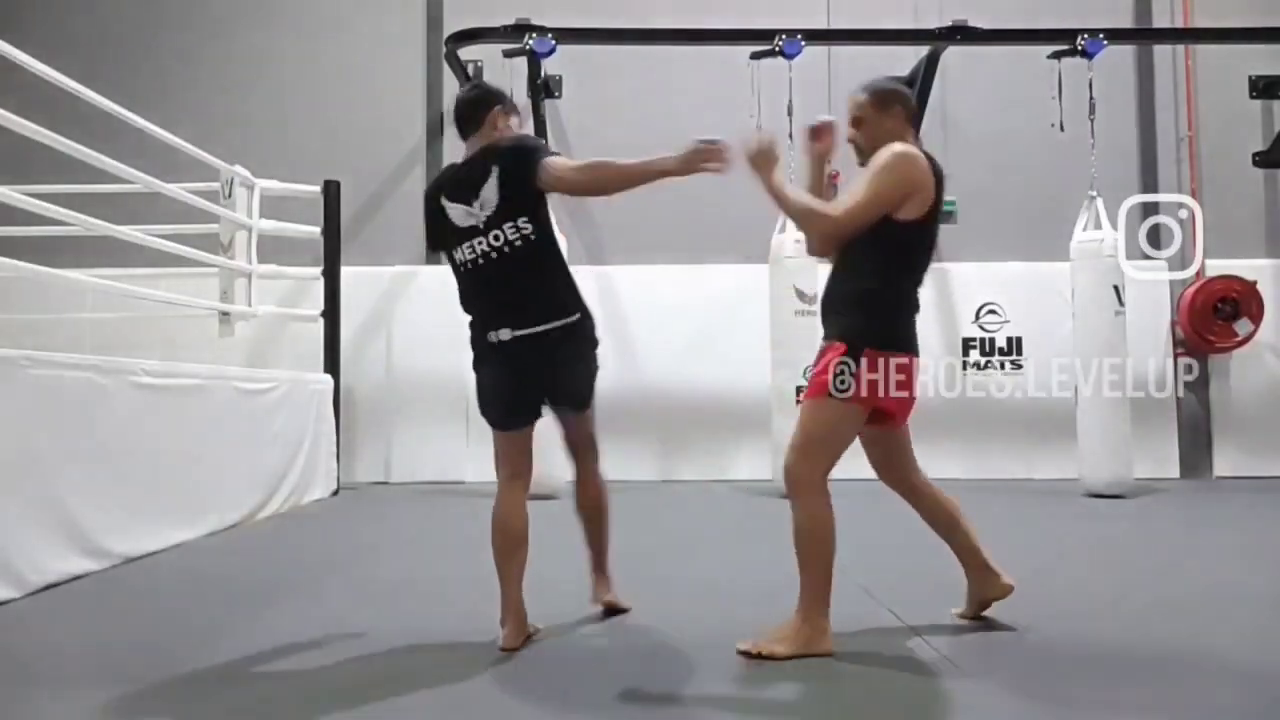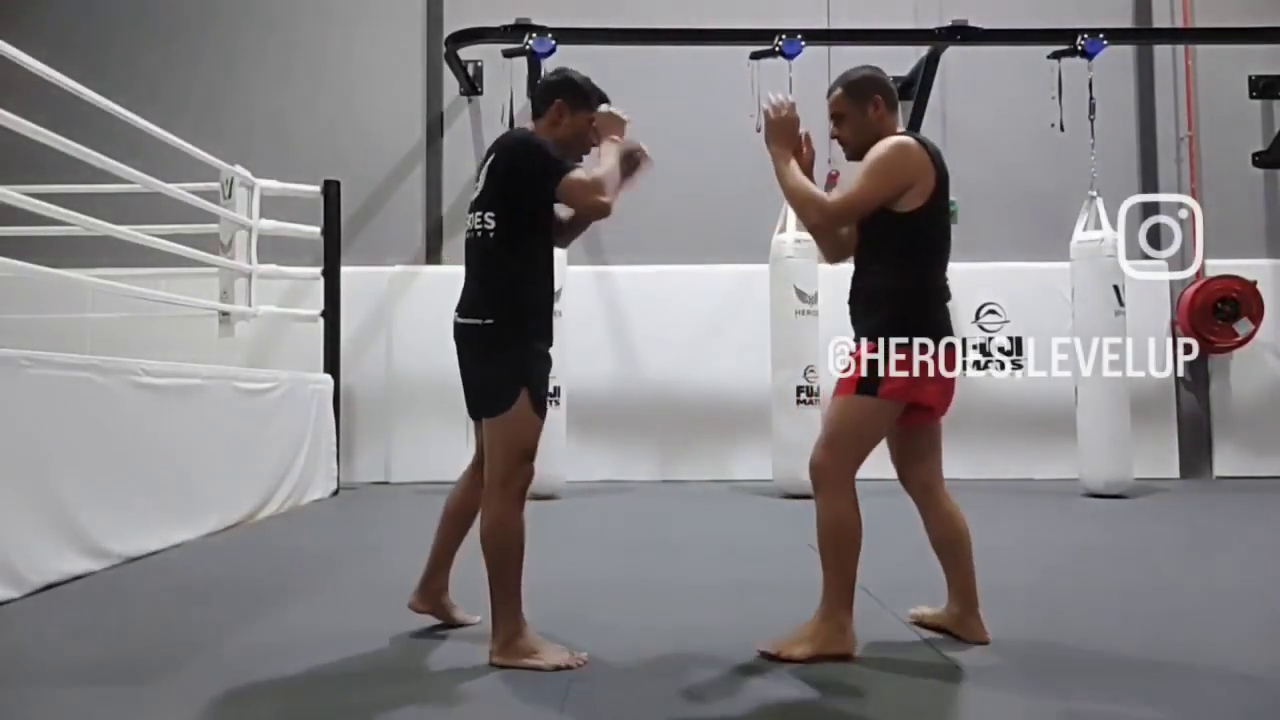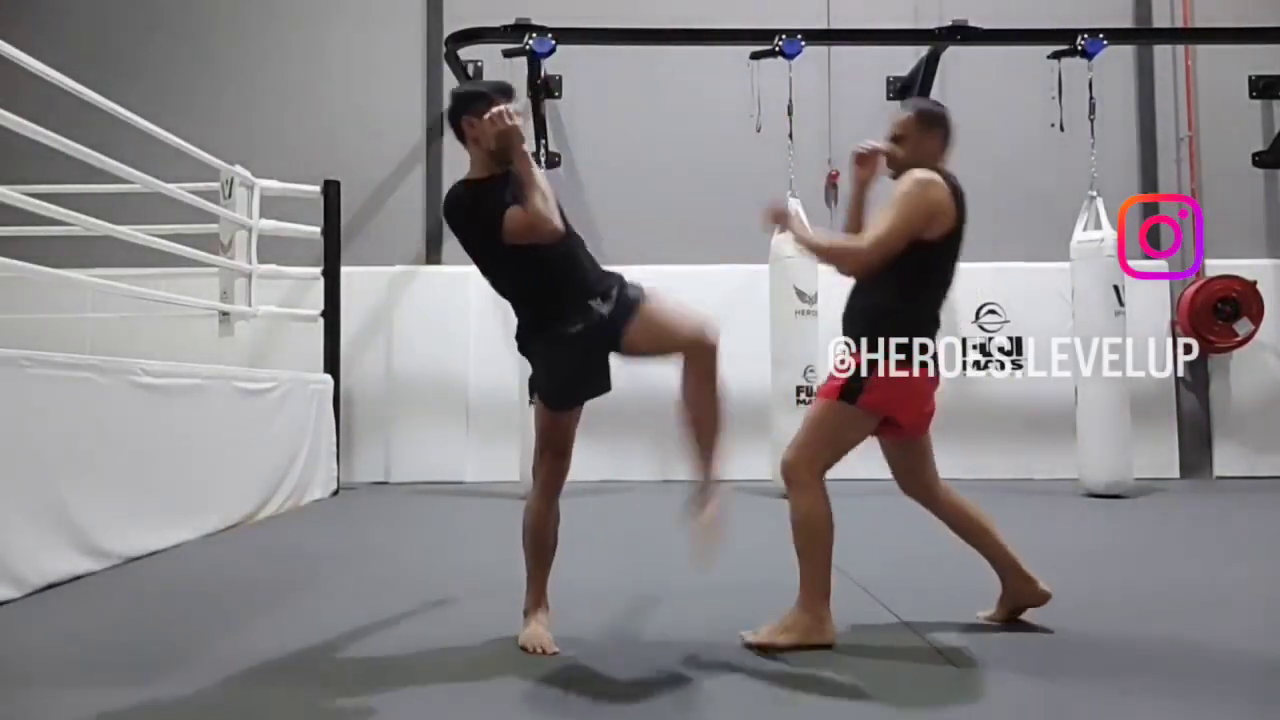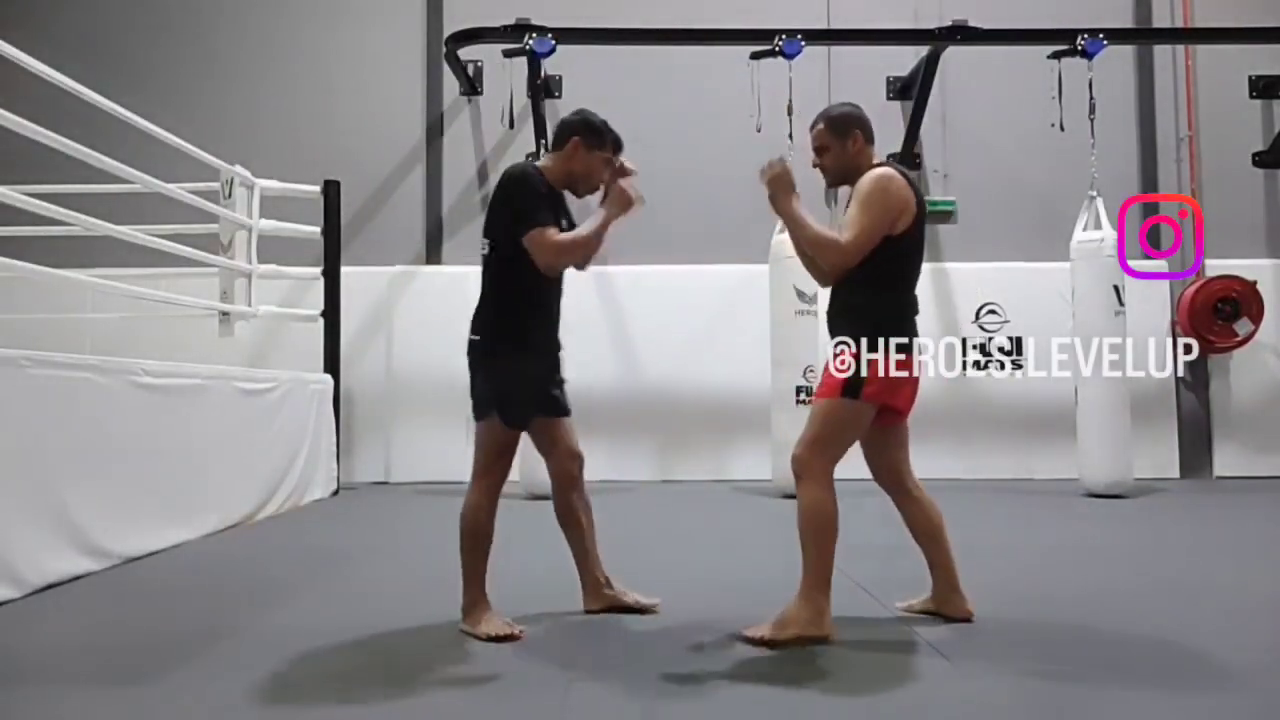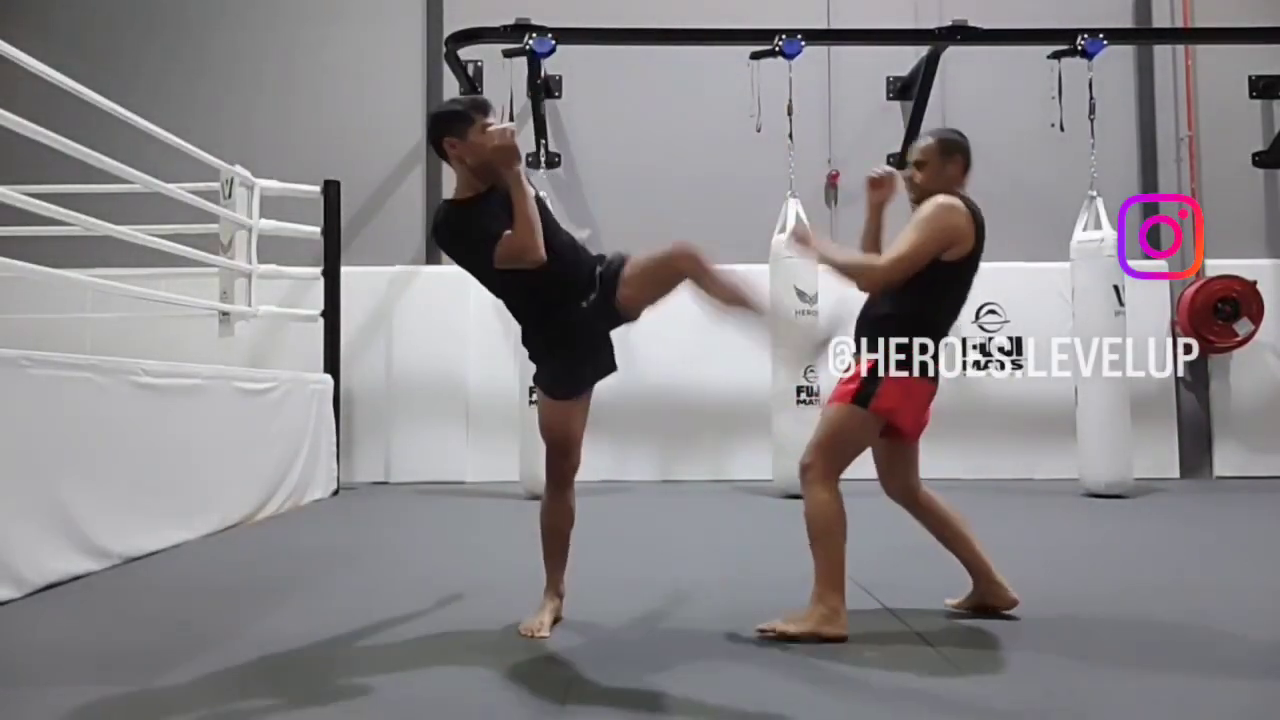
dt=1s
person 1, frame 1
left shoulder: (437, 194)
right shoulder: (514, 154)
right elbow: (579, 179)
right wrist: (674, 165)
left hip: (496, 350)
right hip: (561, 328)
left knee: (513, 483)
right knee: (585, 462)
left ankle: (514, 620)
right ankle: (602, 581)
person 1, frame 2
left shoulder: (512, 155)
right shoulder: (526, 149)
left elbow: (561, 231)
right elbow: (597, 200)
left wrist: (621, 169)
right wrist: (613, 142)
left hip: (491, 328)
right hip: (507, 334)
left knee: (488, 466)
right knee: (510, 477)
left ankle: (432, 589)
right ankle: (509, 636)
person 1, frame 3
left shoulder: (512, 174)
right shoulder: (465, 202)
right elbow: (546, 228)
right wrist: (522, 157)
left hip: (606, 297)
right hip: (557, 334)
left knee: (698, 339)
right knee: (549, 477)
left ankle: (707, 482)
right ankle: (536, 608)
person 1, frame 4
left shoulder: (553, 195)
right shoulder: (522, 183)
left elbow: (579, 254)
right elbow: (552, 258)
left wrist: (611, 200)
right wrist: (608, 212)
left hip: (538, 352)
right hip: (502, 352)
left knee: (569, 466)
right knee: (490, 475)
left ankle: (597, 585)
right ankle: (474, 604)
person 1, frame 5
left shoulder: (504, 181)
right shoulder: (454, 222)
right elbow: (533, 254)
right wrist: (514, 174)
left hip: (599, 286)
right hip: (561, 336)
left knee: (682, 257)
right knee: (561, 470)
right ankle: (553, 595)
person 2, frame 1
left shoulder: (901, 161)
right shoulder: (897, 175)
left elbow: (828, 229)
right elbow: (833, 242)
left wrist: (771, 176)
right wrist: (817, 168)
left hip: (864, 347)
right hip: (882, 349)
left knee: (803, 473)
right knee: (901, 473)
left ankle: (811, 626)
right ankle: (984, 577)
person 2, frame 2
left shoulder: (899, 152)
right shoulder: (893, 166)
left elbow: (823, 215)
right elbow: (835, 247)
left wrist: (780, 152)
right wrist: (803, 171)
left hip: (897, 343)
right hip: (915, 343)
left knee: (829, 468)
right knee: (924, 482)
left ankle: (833, 625)
right ankle: (964, 612)
person 2, frame 3
left shoulder: (922, 184)
right shoulder: (925, 192)
left elbow: (860, 257)
right elbow: (865, 262)
left wrist: (795, 226)
right wrist: (861, 188)
left hip: (885, 357)
right hip: (902, 363)
left knee: (801, 468)
right knee: (923, 484)
left ankle: (811, 616)
right ankle: (1019, 582)
person 2, frame 4
left shoulder: (882, 182)
right shoulder: (874, 192)
left elbow: (836, 257)
right elbow: (828, 273)
left wrist: (787, 204)
right wrist: (793, 212)
left hip: (873, 351)
right hip: (882, 351)
left knee: (811, 464)
right knee: (895, 477)
left ankle: (812, 609)
right ankle: (948, 593)
person 2, frame 5
left shoulder: (946, 210)
right shoulder: (945, 217)
left elbow: (880, 274)
right elbow: (886, 278)
left wrist: (819, 247)
right wrist: (876, 211)
left hip: (890, 367)
right hip: (902, 369)
left knee: (818, 469)
right knee: (904, 487)
left ankle: (827, 610)
right ankle: (989, 585)
